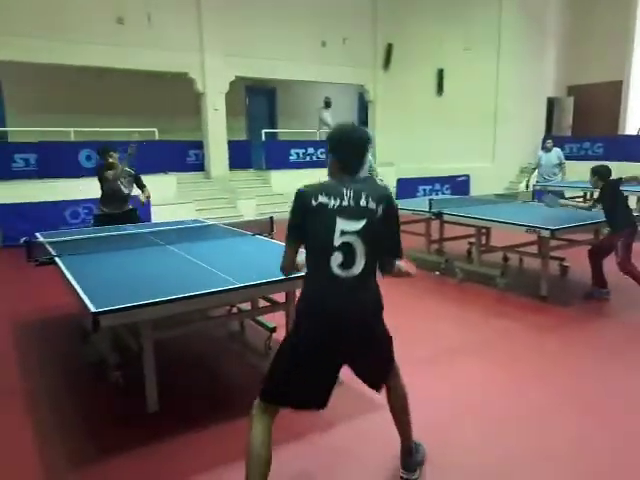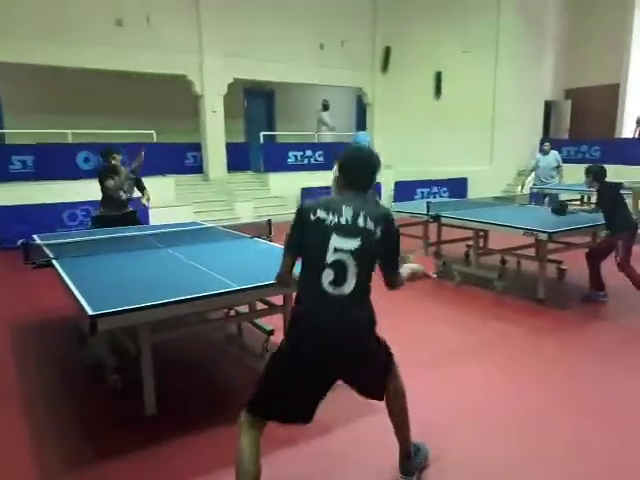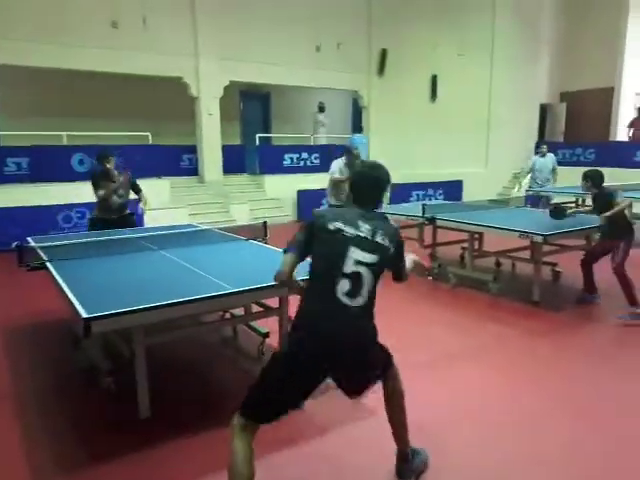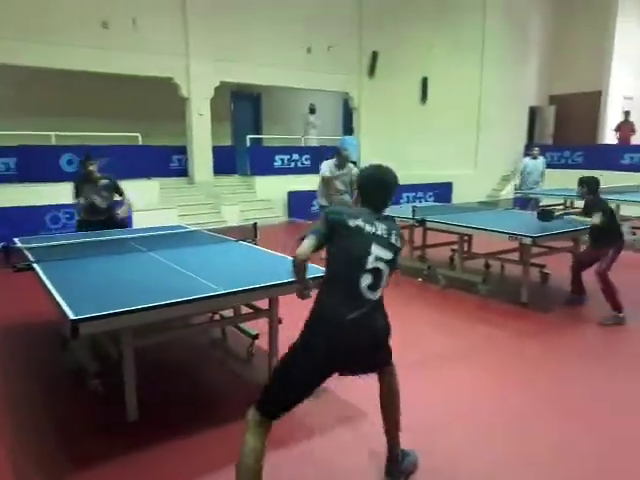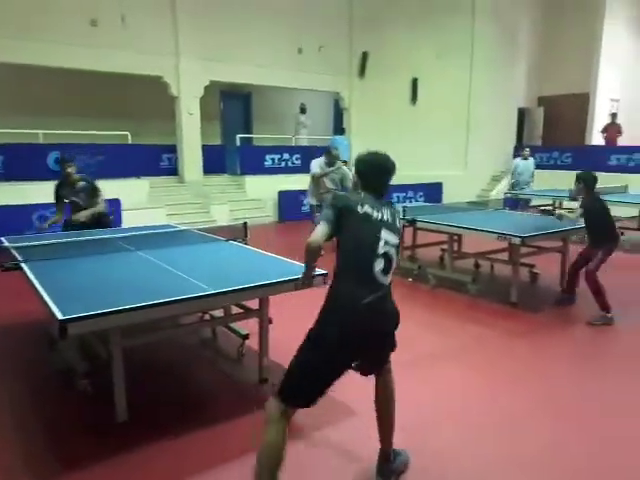
dt=0.1s
person 1, frame 1
left shoulder: (307, 196)
right shoulder: (382, 197)
left elbow: (288, 266)
right elbow: (390, 267)
right wrist: (405, 267)
left hip: (315, 316)
right hip: (365, 313)
left knee: (262, 411)
right knee: (391, 375)
person 1, frame 2
left shoulder: (311, 209)
right shoulder: (382, 218)
left elbow: (283, 277)
right elbow: (393, 281)
right wrist: (413, 269)
left hip: (306, 333)
right hip: (356, 331)
left knee: (249, 424)
right knee: (389, 372)
person 1, frame 3
left shoulder: (322, 217)
right shoulder: (389, 233)
left elbow: (283, 275)
right elbow: (401, 274)
right wrist: (411, 262)
left hip: (308, 339)
right hip: (359, 338)
left knee: (242, 427)
right knee: (389, 372)
person 1, frame 4
left shoulder: (337, 215)
right shoulder: (394, 231)
left elbow: (301, 255)
left wrist: (302, 285)
left hip: (326, 330)
right hip: (370, 331)
left knee: (258, 422)
right knee: (386, 367)
person 1, frame 5
left shoulder: (343, 201)
right shoulder: (394, 215)
left elbow: (313, 243)
left wrist: (309, 272)
left hip: (341, 316)
right hip: (382, 317)
left knee: (278, 411)
right knee: (383, 368)
person 2, frame 1
left shoulder: (610, 186)
right shoulder: (603, 193)
right elbow: (589, 206)
right wrist: (567, 203)
left hip: (625, 229)
right hip: (616, 230)
left knee: (624, 263)
right knee: (594, 253)
right ankle: (601, 289)
person 2, frame 2
left shoulder: (609, 188)
right shoulder: (601, 191)
right elbow: (597, 208)
left hip: (626, 231)
right hip: (614, 232)
left knee: (623, 264)
right knee: (592, 255)
right ankle: (599, 291)
person 2, frame 3
left shoulder: (605, 193)
right shoulder: (597, 196)
left elbow: (626, 203)
left wrist: (607, 214)
right wrist: (575, 211)
left hip: (622, 236)
right hip: (608, 236)
left knee: (618, 268)
right knee: (587, 260)
right ankle: (591, 293)
person 2, frame 4
left shoulder: (598, 204)
right shoulder: (590, 203)
left elbow: (598, 222)
right elbow: (584, 215)
left hip: (612, 244)
right hip: (597, 244)
left knee: (601, 272)
right knee: (577, 265)
left ankle: (619, 314)
right ankle: (578, 295)
person 2, frame 5
left shoulder: (591, 200)
right shoulder: (589, 198)
left elbow: (575, 217)
left wrist: (562, 213)
right wrist: (564, 214)
left hip: (607, 243)
right hip: (595, 242)
left knee: (590, 272)
right knee: (575, 267)
left ankle: (607, 313)
right ankle: (569, 294)
